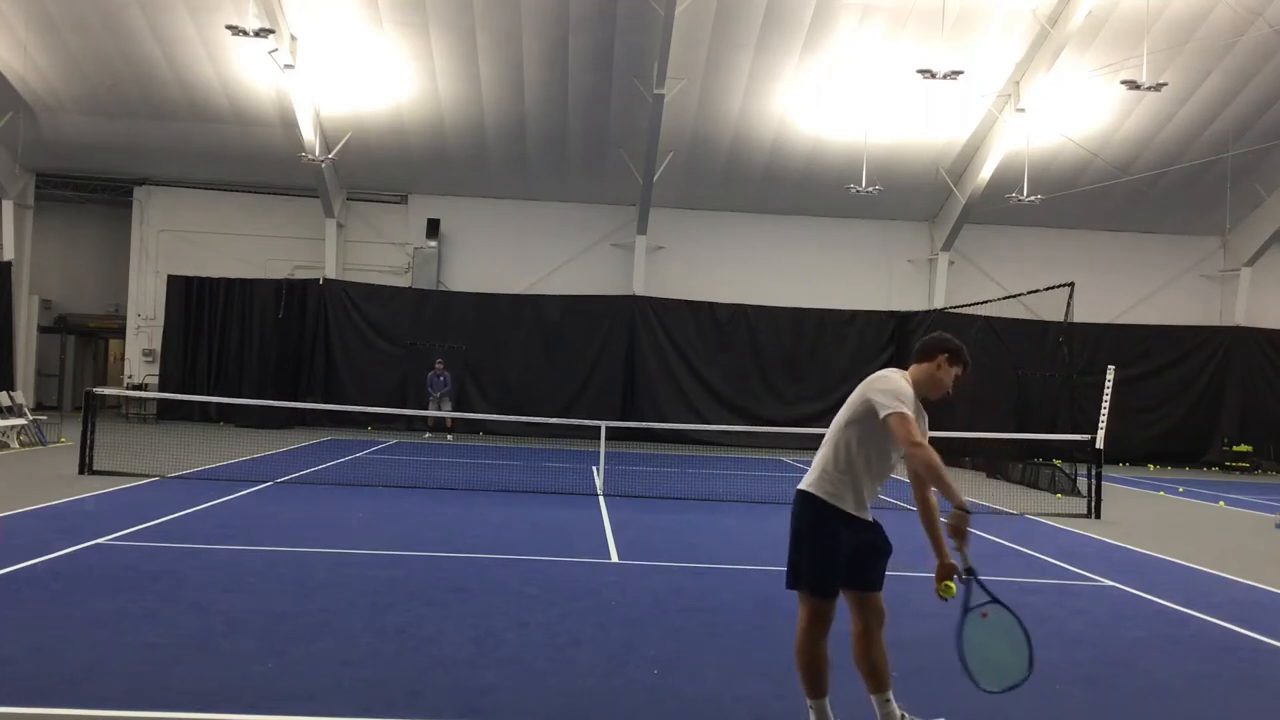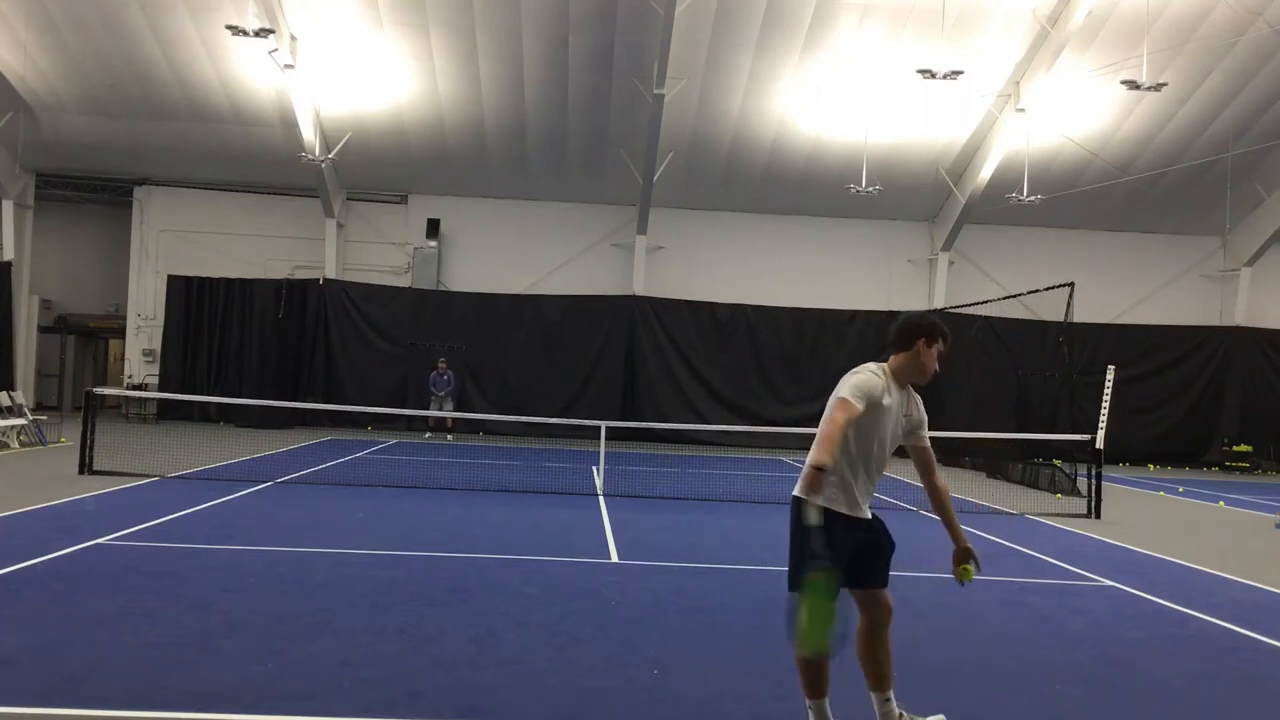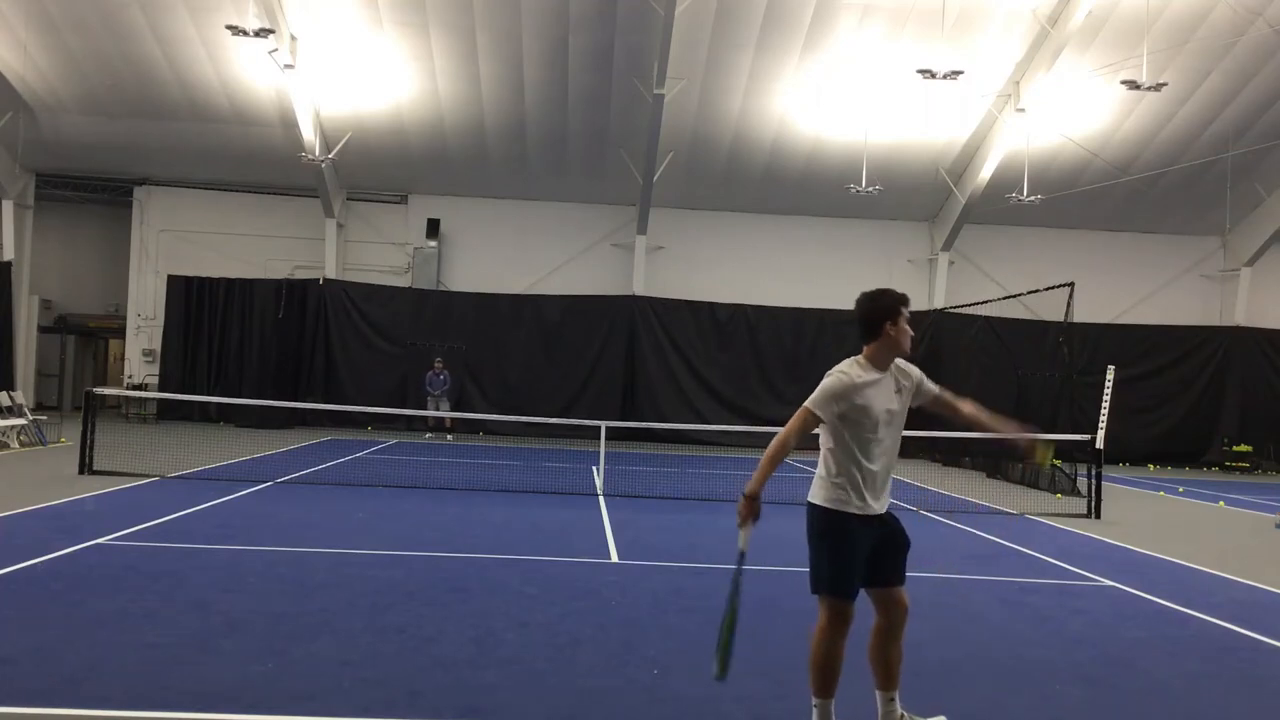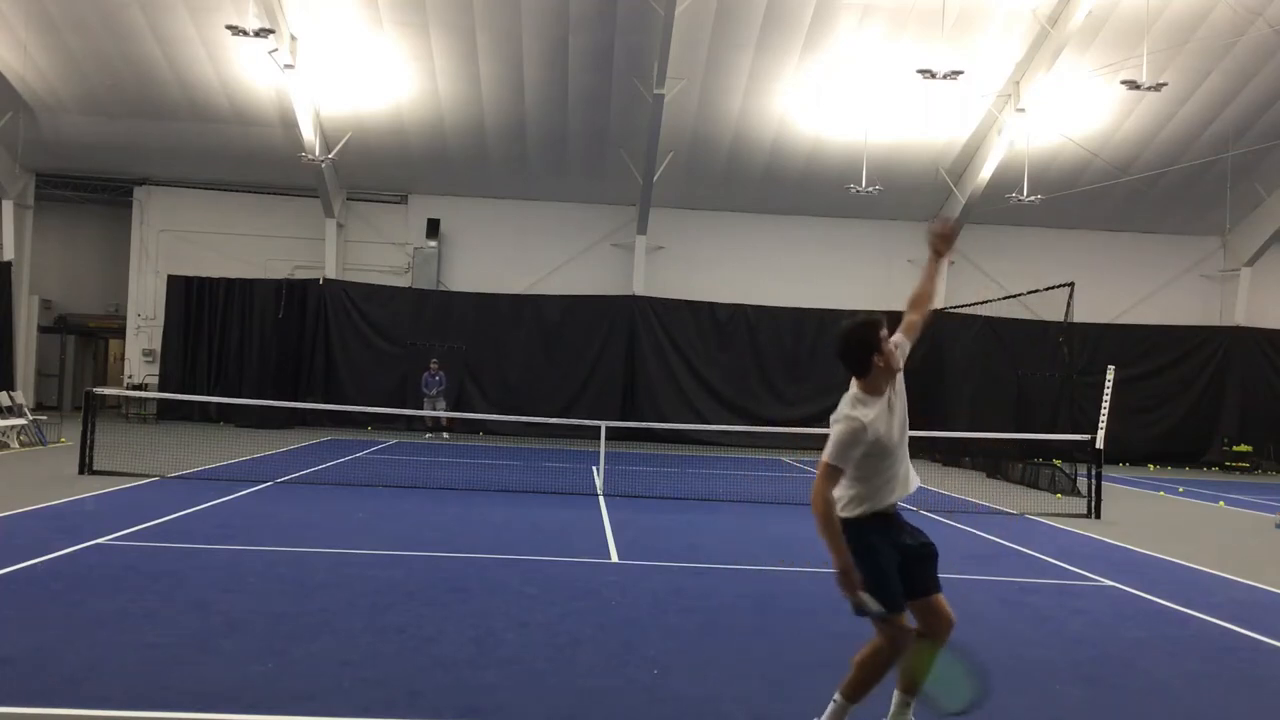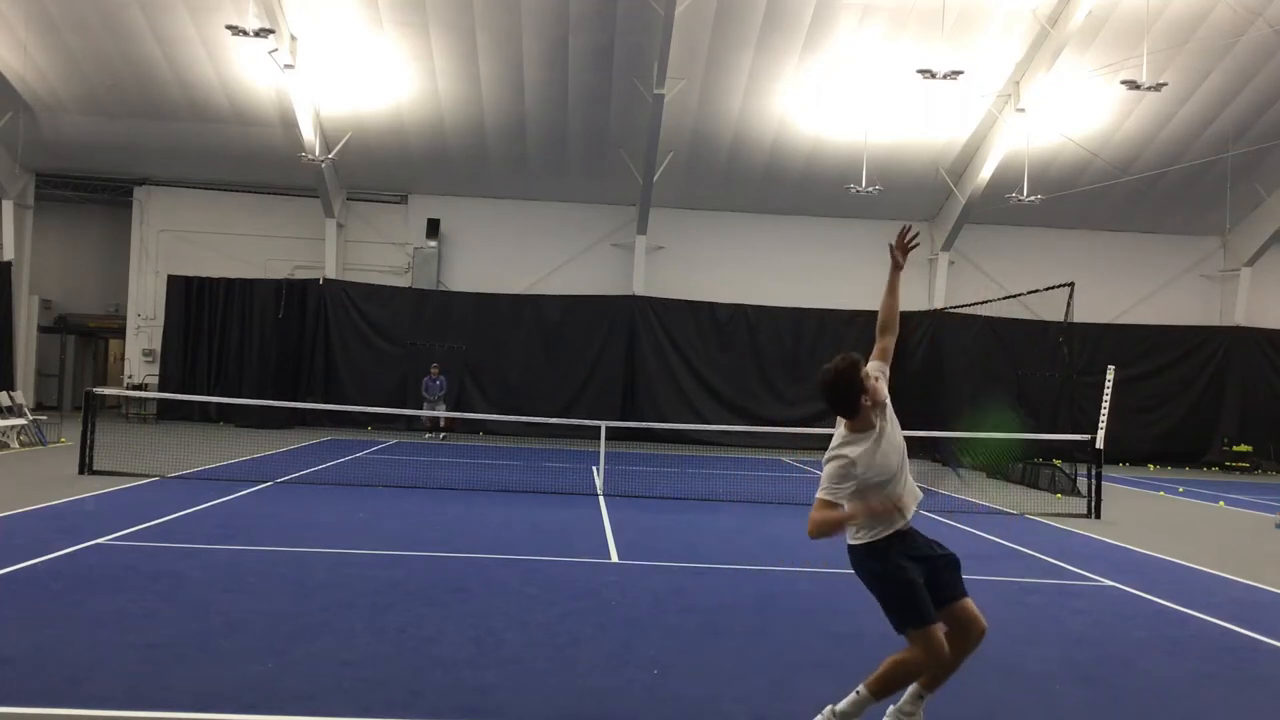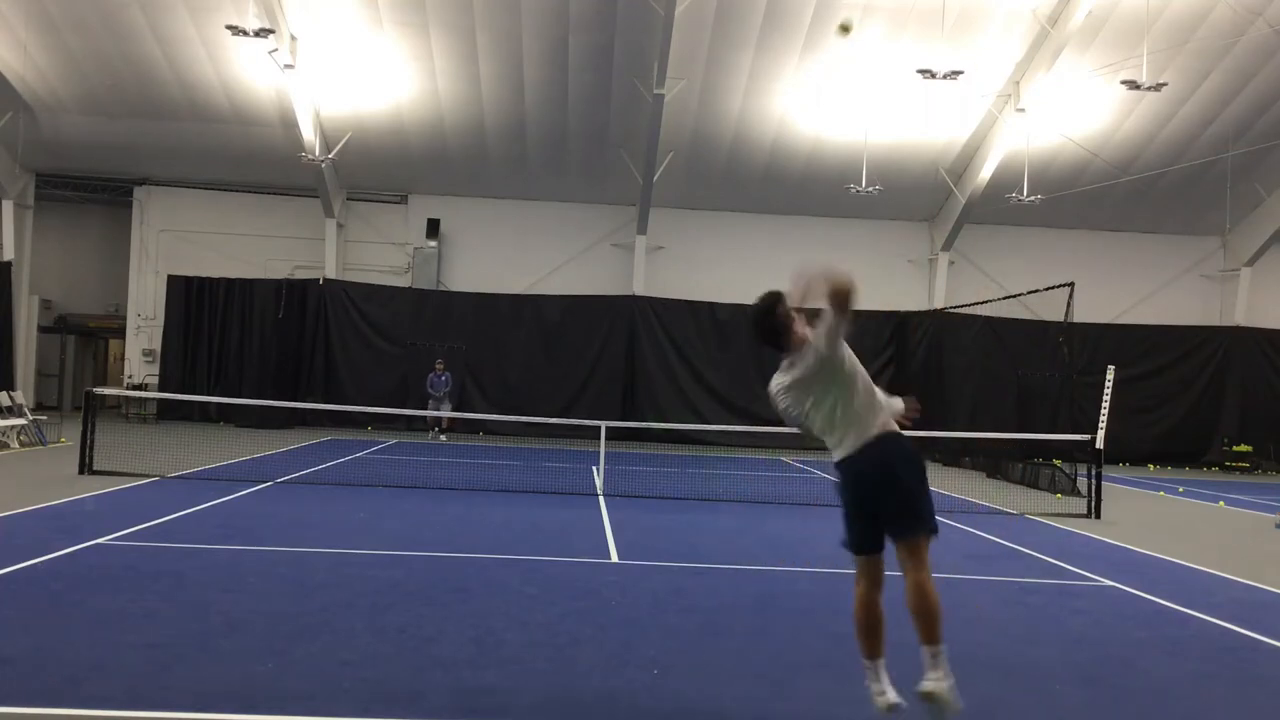
dt=0.3s
person 1, frame 1
left shoulder: (915, 413)
right shoulder: (890, 384)
left elbow: (923, 491)
right elbow: (917, 448)
left wrist: (942, 555)
right wrist: (958, 505)
left hip: (858, 516)
right hip: (822, 506)
left knee: (871, 615)
right knee: (817, 617)
person 1, frame 2
left shoulder: (912, 405)
right shoulder: (867, 381)
left elbow: (931, 476)
right elbow: (838, 419)
left wrist: (958, 540)
right wrist: (819, 460)
left hip: (860, 515)
right hip: (819, 507)
left knee: (878, 610)
person 1, frame 3
left shoulder: (905, 375)
right shoulder: (845, 380)
left elbow: (955, 406)
right elbow: (792, 431)
left wrist: (1010, 429)
right wrist: (755, 488)
left hip: (877, 512)
right hip: (836, 513)
left knee: (894, 610)
right knee: (836, 618)
person 1, frame 4
left shoulder: (889, 368)
right shoulder: (853, 422)
left elbow: (917, 310)
right elbow: (820, 496)
left wrist: (937, 256)
right wrist: (841, 563)
left hip: (893, 521)
right hip: (861, 530)
left knee: (939, 620)
right knee: (898, 637)
person 1, frame 5
left shoulder: (875, 397)
right shoulder: (846, 456)
left elbow: (886, 333)
right elbow: (815, 524)
left wrist: (896, 270)
right wrist: (862, 508)
left hip: (906, 536)
right hip: (880, 551)
left knee: (971, 629)
right knee: (930, 651)
person 1, frame 6
left shoulder: (783, 387)
right shoulder: (819, 346)
right elbow: (843, 292)
left wrist: (885, 413)
left hip: (854, 468)
right hip: (888, 455)
left knee: (869, 579)
right knee: (915, 568)
left ankle: (878, 685)
right ankle: (936, 673)
